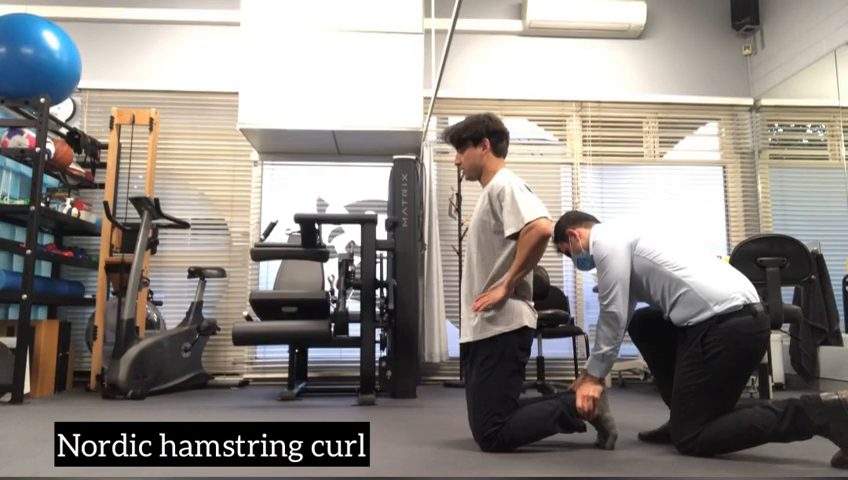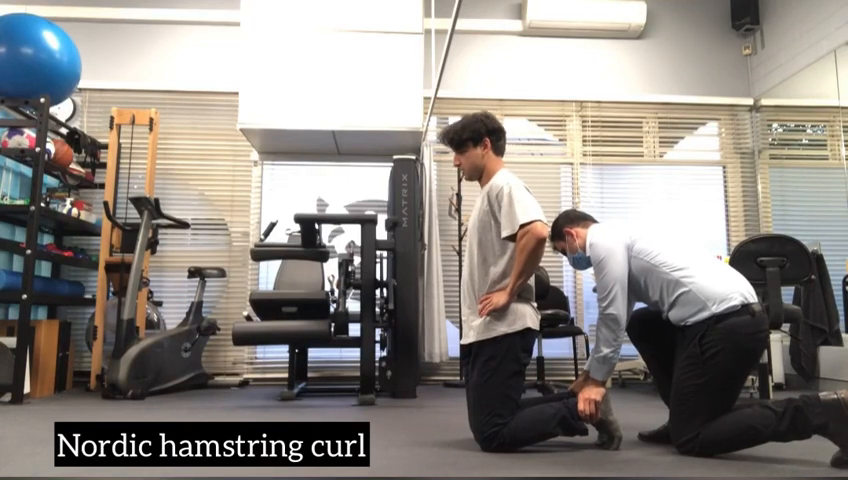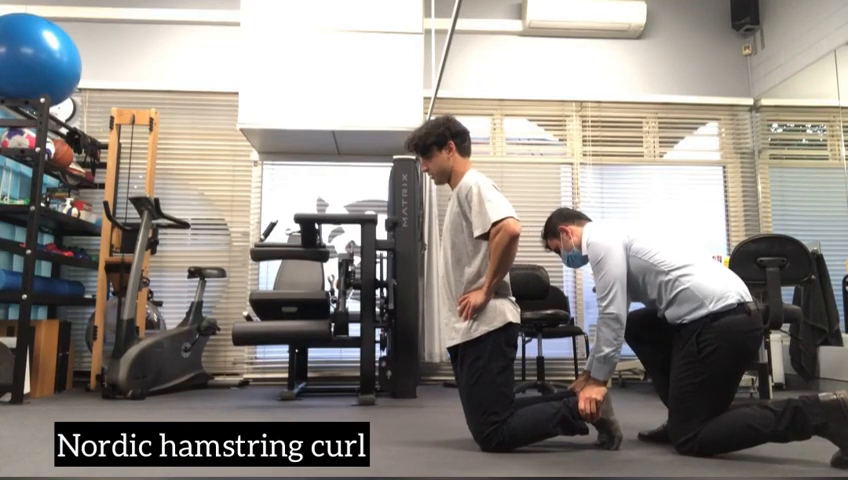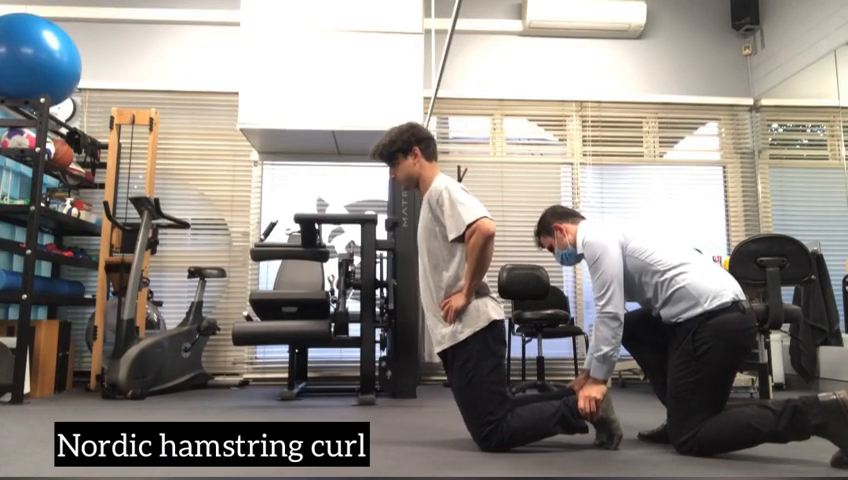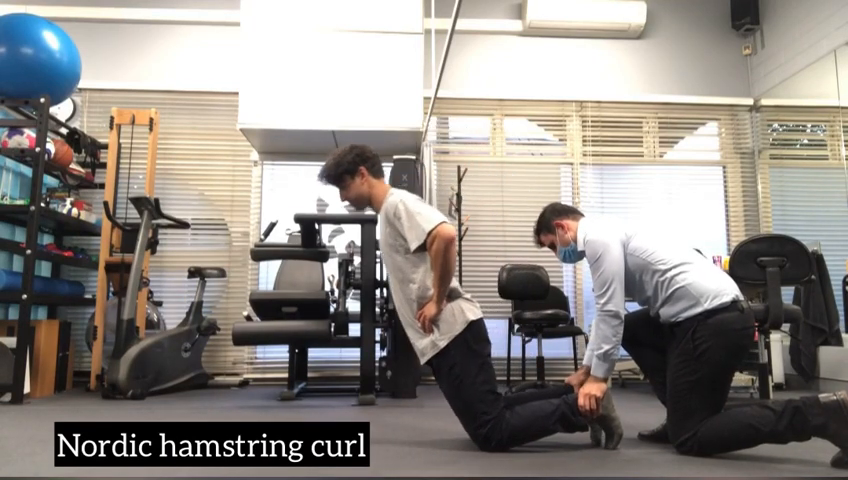
dt=1s
person 1, frame 1
left shoulder: (504, 185)
right shoulder: (491, 191)
left elbow: (541, 228)
left wrist: (507, 286)
left hip: (501, 326)
right hip: (484, 327)
left knee: (492, 435)
right knee: (490, 422)
left ankle: (581, 405)
right ankle: (575, 401)
person 1, frame 2
left shoulder: (504, 185)
right shoulder: (489, 192)
left elbow: (537, 233)
left wrist: (509, 292)
left hip: (502, 328)
right hip: (484, 329)
left knee: (493, 434)
right knee: (490, 422)
right ankle: (579, 402)
person 1, frame 3
left shoulder: (473, 186)
right shoulder: (460, 193)
left elbow: (509, 229)
left wrist: (487, 290)
left hip: (485, 325)
right hip: (469, 328)
left knee: (493, 434)
right knee: (491, 420)
right ankle: (577, 402)
person 1, frame 4
left shoulder: (443, 190)
right shoulder: (432, 197)
left elbow: (484, 230)
left wrist: (466, 293)
left hip: (470, 327)
right hip: (458, 330)
left knee: (493, 433)
right knee: (491, 419)
right ankle: (577, 400)
person 1, frame 5
left shoulder: (397, 203)
right shoulder: (389, 212)
left elbow: (445, 236)
left wrist: (438, 300)
left hip: (450, 330)
right hip: (441, 335)
left knee: (491, 432)
right knee: (490, 416)
left ankle: (582, 405)
right ankle: (575, 396)
person 2, frame 1
left shoulder: (607, 239)
right shoulder: (622, 239)
left elbow: (613, 316)
right elbow: (620, 318)
left wrist: (594, 377)
right wrist: (587, 372)
left hip: (728, 325)
right hip: (732, 316)
left knee: (691, 438)
right knee: (642, 325)
left ankle: (822, 413)
right ankle: (684, 415)
person 2, frame 2
left shoulder: (604, 239)
right shoulder: (619, 240)
left elbow: (613, 317)
right elbow: (618, 318)
left wrist: (596, 380)
right wrist: (589, 373)
left hip: (726, 323)
right hip: (731, 315)
left knee: (691, 439)
right knee: (640, 325)
left ankle: (823, 412)
right ankle: (684, 415)
person 2, frame 3
left shoulder: (600, 238)
right shoulder: (612, 238)
left elbow: (612, 315)
right elbow: (616, 318)
left wrist: (598, 379)
right wrist: (588, 372)
left hip: (721, 322)
right hip: (722, 315)
left knee: (690, 439)
right knee: (636, 327)
left ankle: (821, 413)
right ankle: (684, 416)
person 2, frame 4
left shoulder: (596, 238)
right shoulder: (608, 237)
left elbow: (610, 314)
right elbow: (611, 314)
left wrist: (597, 378)
right wrist: (587, 371)
left hip: (714, 322)
right hip: (717, 314)
left knee: (690, 439)
right knee: (631, 328)
left ankle: (821, 413)
right ankle: (682, 414)
person 2, frame 5
left shoulder: (598, 235)
right shoulder: (608, 236)
left elbow: (611, 312)
right elbow: (607, 312)
left wrist: (598, 376)
right wrist: (586, 368)
left hip: (713, 322)
right hip: (713, 315)
left knee: (690, 438)
right knee: (630, 331)
left ankle: (823, 414)
right ankle: (682, 413)
